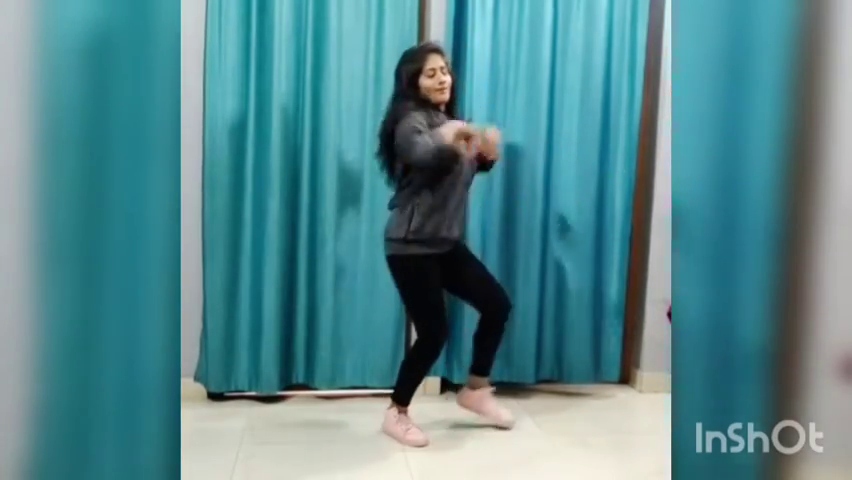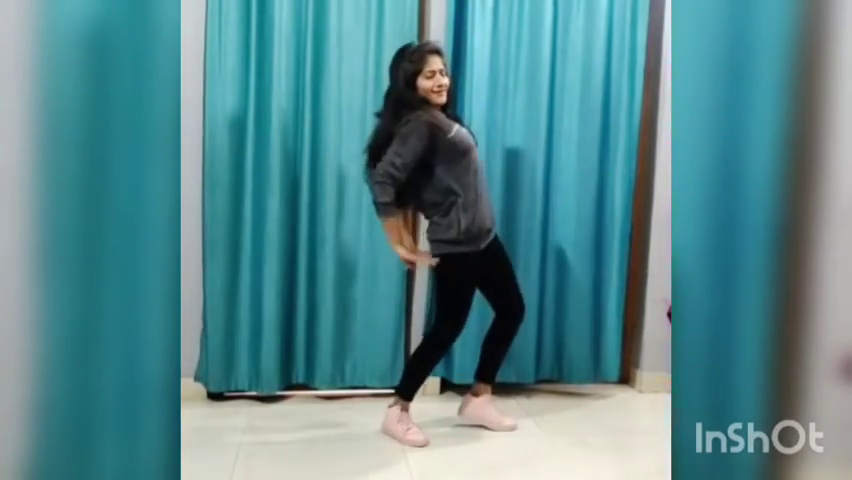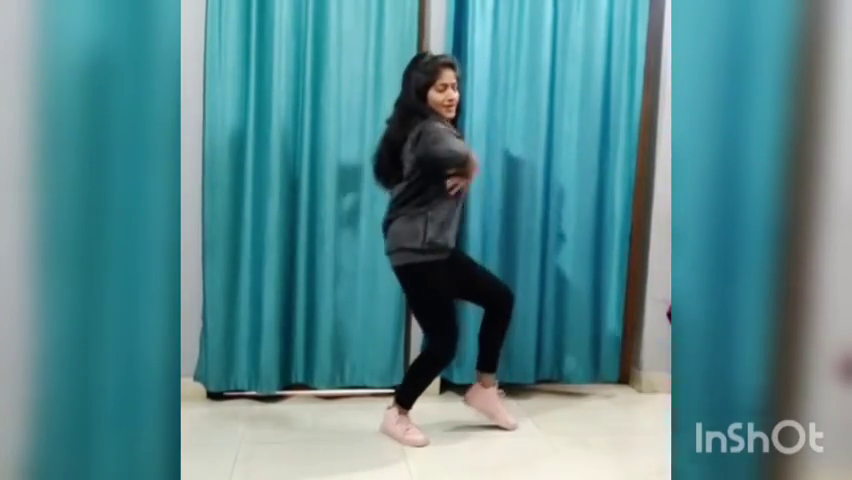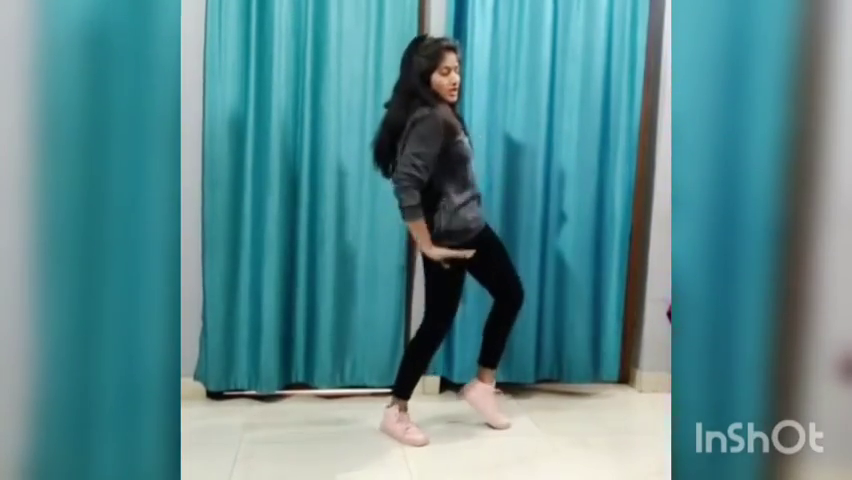
dt=0.4s
person 1, frame 1
left shoulder: (447, 121)
right shoulder: (412, 118)
left elbow: (481, 161)
right elbow: (421, 151)
left wrist: (486, 146)
right wrist: (454, 130)
left hip: (446, 241)
right hip: (412, 245)
left knee: (497, 304)
right knee: (434, 331)
left ankle: (476, 389)
right ankle: (396, 414)
person 1, frame 2
left shoulder: (436, 120)
right shoulder: (418, 124)
left elbow: (405, 185)
right elbow: (383, 181)
left wrist: (410, 233)
right wrist: (399, 242)
left hip: (481, 236)
right hip: (456, 242)
left knee: (512, 309)
right knee: (447, 327)
left ankle: (478, 400)
right ankle: (397, 412)
person 1, frame 3
left shoulder: (431, 130)
right shoulder: (431, 129)
right elbow: (456, 156)
left wrist: (463, 167)
right wrist: (468, 163)
left hip: (436, 248)
right hip: (418, 251)
left knee: (500, 299)
right knee: (443, 341)
left ankle: (484, 389)
right ankle: (396, 415)
person 1, frame 4
left shoulder: (443, 116)
right shoulder: (428, 120)
right elbow: (407, 185)
right wrist: (425, 244)
left hip: (472, 228)
right hip: (447, 237)
left knee: (511, 294)
right knee: (437, 322)
left ankle: (483, 385)
right ankle: (395, 412)
